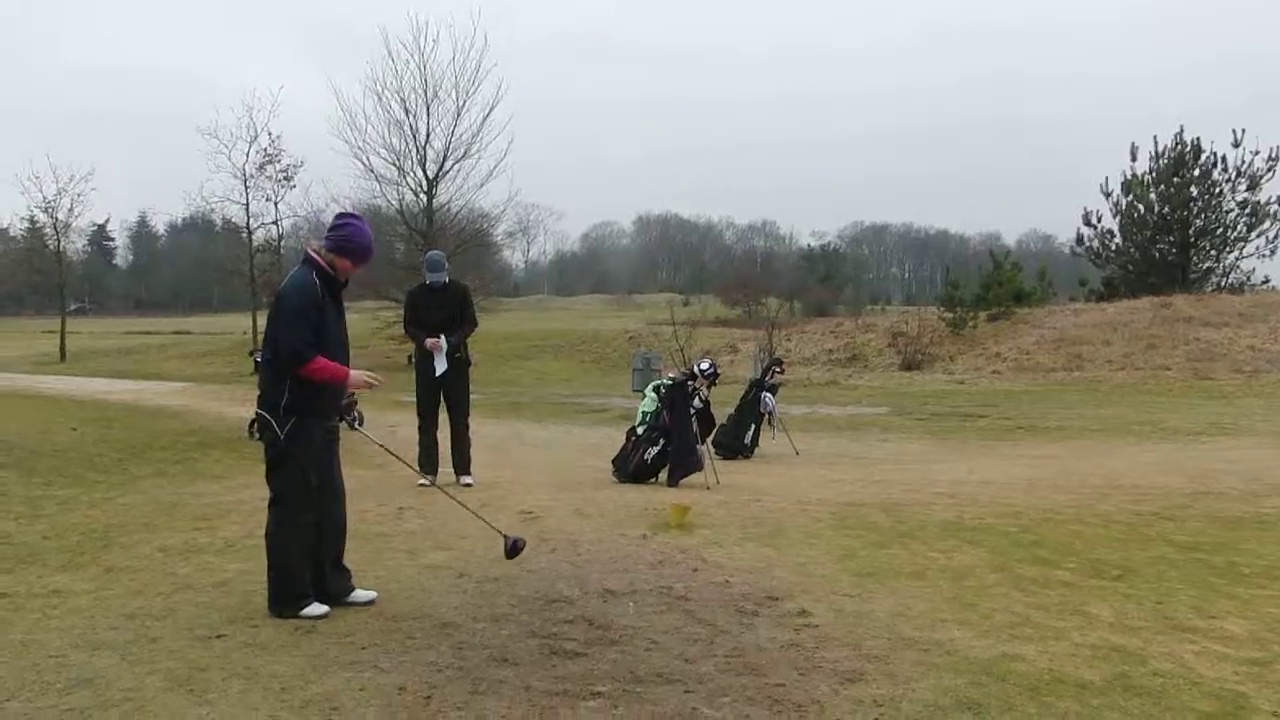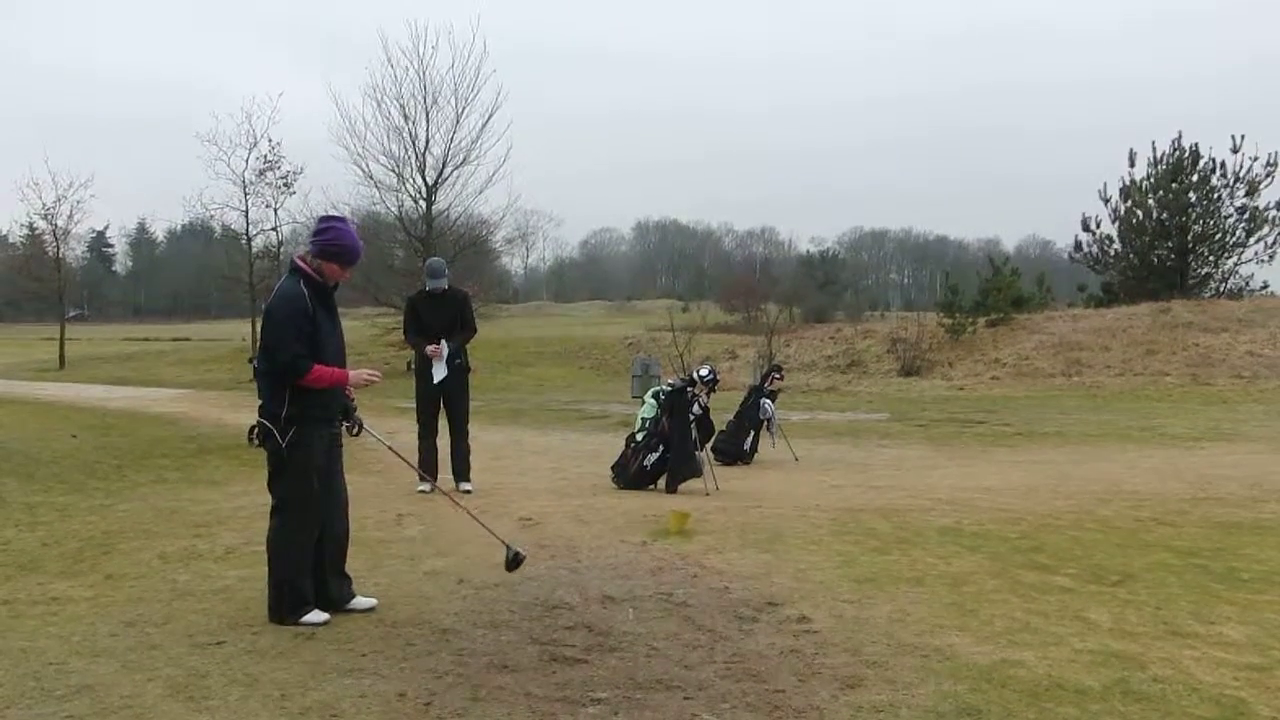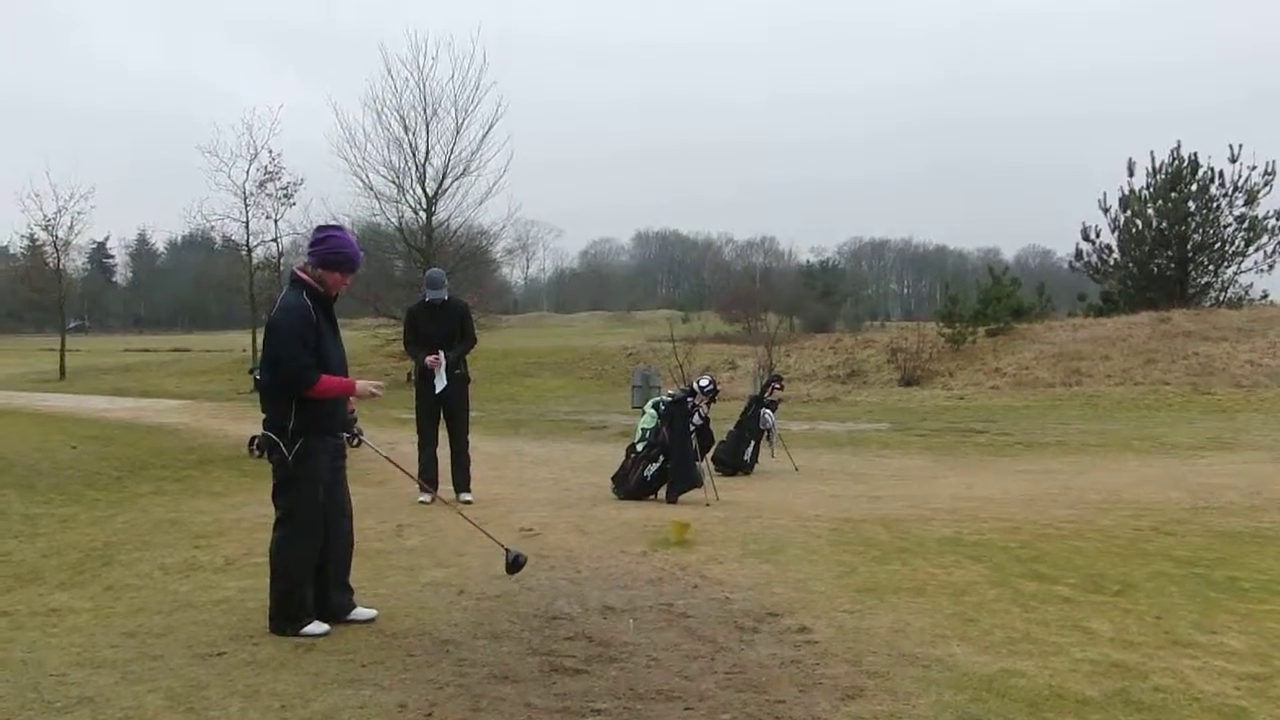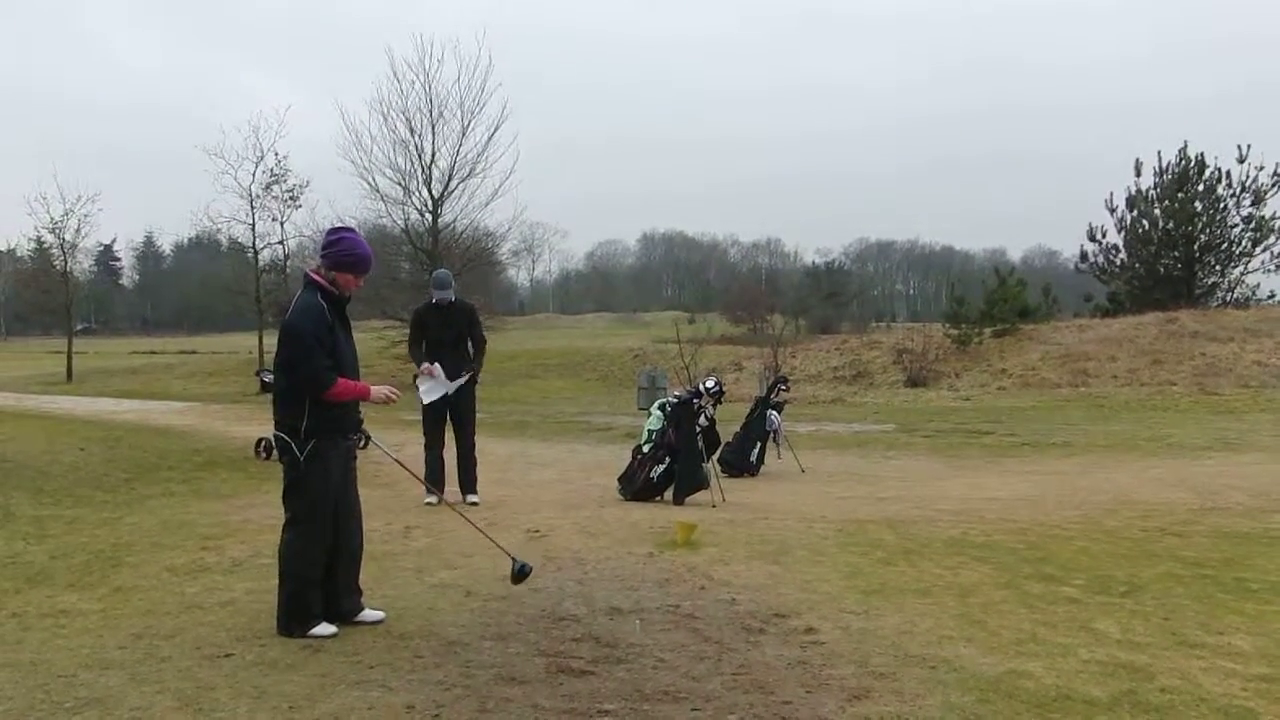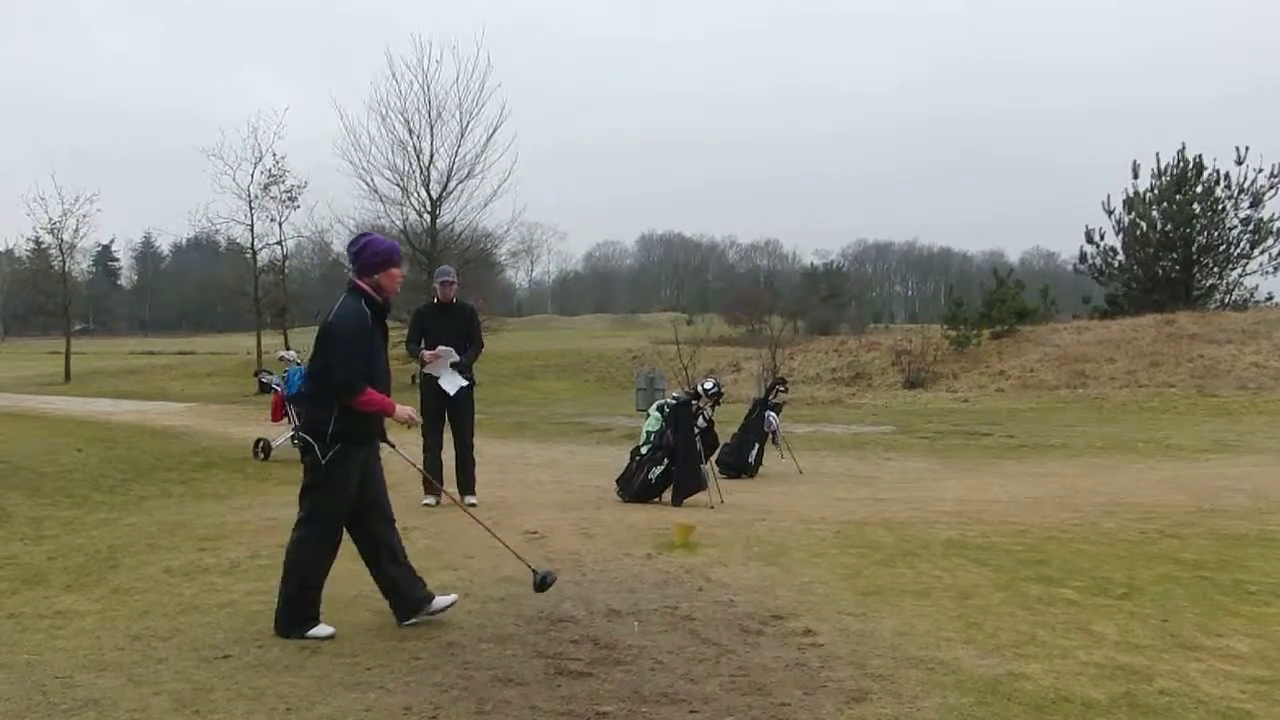
dt=0.7s
person 1, frame 1
left shoulder: (328, 284)
right shoulder: (300, 287)
right elbow: (297, 356)
left wrist: (340, 395)
right wrist: (346, 377)
left hip: (319, 413)
right hip: (291, 416)
left knee: (329, 502)
right knee: (294, 506)
left ankle: (332, 584)
right ankle: (289, 596)
person 1, frame 2
left shoulder: (321, 291)
right shoulder: (290, 297)
right elbow: (293, 366)
left wrist: (342, 395)
right wrist: (345, 379)
left hip: (322, 421)
right hip: (293, 425)
left knee: (332, 509)
right knee: (296, 513)
left ankle: (333, 591)
right ankle: (289, 604)
person 1, frame 3
left shoulder: (320, 303)
right shoulder: (293, 310)
right elbow: (301, 378)
left wrist: (343, 407)
right wrist: (351, 388)
left hip: (325, 433)
right hip: (298, 437)
left knee: (336, 520)
right knee: (299, 525)
left ankle: (334, 602)
right ankle: (289, 615)
person 1, frame 4
left shoulder: (331, 305)
right shoulder: (307, 311)
right elbow: (317, 381)
left wrist: (353, 414)
right wrist: (367, 392)
left hip: (335, 434)
right hip: (308, 438)
left knee: (345, 523)
right knee: (308, 527)
left ankle: (342, 603)
right ankle: (298, 617)
person 1, frame 5
left shoulder: (368, 312)
right shoulder: (349, 317)
right elbow: (346, 386)
left wrist: (383, 413)
right wrist: (391, 409)
left hip: (358, 438)
right hip: (333, 440)
left knee: (376, 522)
right knee: (319, 529)
left ankle: (411, 600)
right ankle: (295, 618)
person 2, frame 1
left shoulder: (461, 291)
right shoulder: (415, 294)
left elbow: (470, 323)
right elbow: (409, 327)
left wrist: (453, 341)
right wrist: (424, 340)
left hip: (456, 358)
right hip: (426, 360)
left knee: (460, 417)
right knee: (426, 418)
left ankle: (463, 471)
right ankle: (427, 470)
person 2, frame 2
left shoulder: (461, 297)
right shoulder: (415, 301)
left elbow: (470, 329)
right elbow: (409, 333)
left wrist: (452, 347)
right wrist: (424, 348)
left hip: (455, 365)
right hip: (425, 367)
left knee: (459, 423)
right knee: (426, 425)
left ankle: (463, 478)
right ankle: (427, 477)
person 2, frame 3
left shoulder: (460, 308)
right shoulder: (414, 311)
left elbow: (470, 340)
right elbow: (409, 344)
left wrist: (451, 357)
right wrist: (424, 358)
left hip: (455, 376)
right hip: (426, 378)
left knee: (459, 435)
right knee: (426, 436)
left ankle: (463, 488)
right ankle: (427, 487)
person 2, frame 4
left shoulder: (467, 310)
right shoulder: (421, 313)
left elbow: (479, 341)
right elbow: (414, 345)
left wrist: (475, 367)
right wrist: (421, 363)
left hip: (462, 380)
right hip: (432, 381)
left knee: (466, 437)
right knee: (433, 438)
left ankle: (469, 490)
right ankle: (433, 490)
person 2, frame 5
left shoulder: (468, 312)
right shoulder: (423, 313)
left elbow: (477, 344)
right elbow: (411, 344)
left wrist: (465, 361)
right wrist: (422, 354)
left hip: (461, 380)
right hip: (432, 381)
left knee: (464, 438)
right knee: (432, 439)
left ankle: (468, 491)
right ankle: (432, 491)
